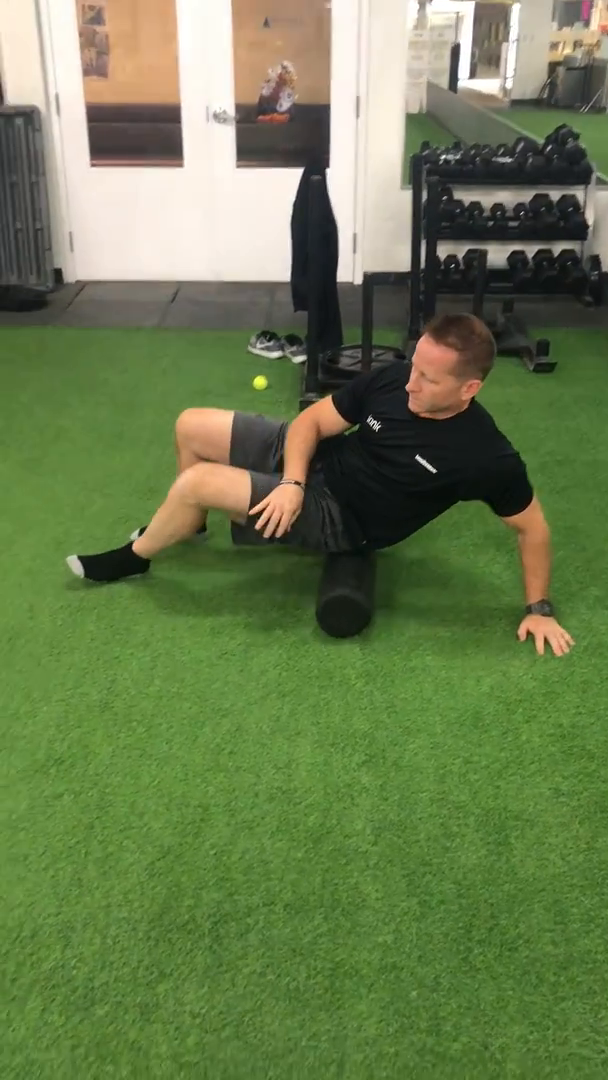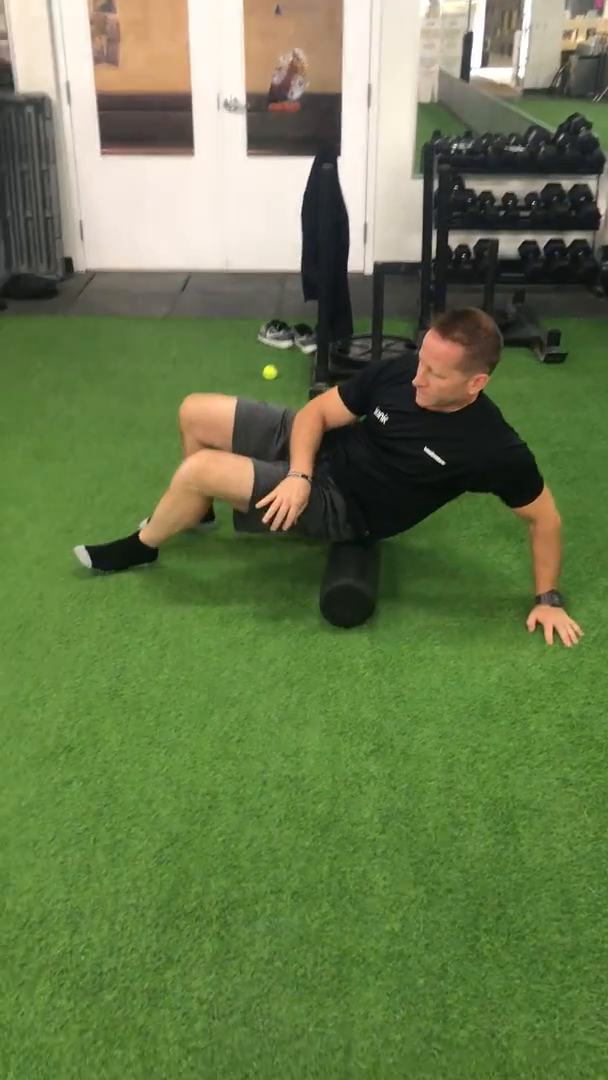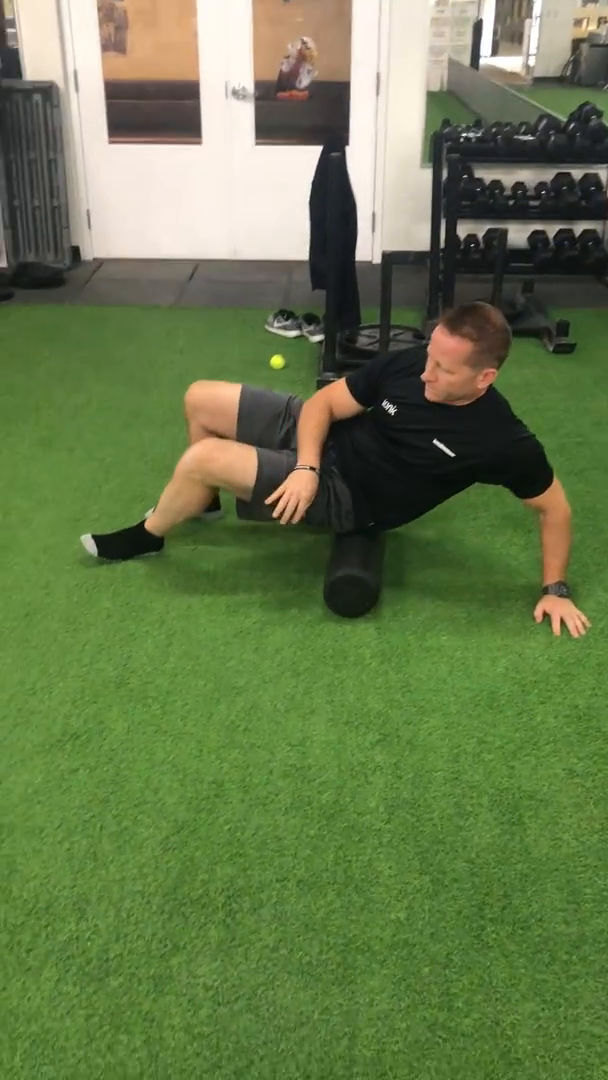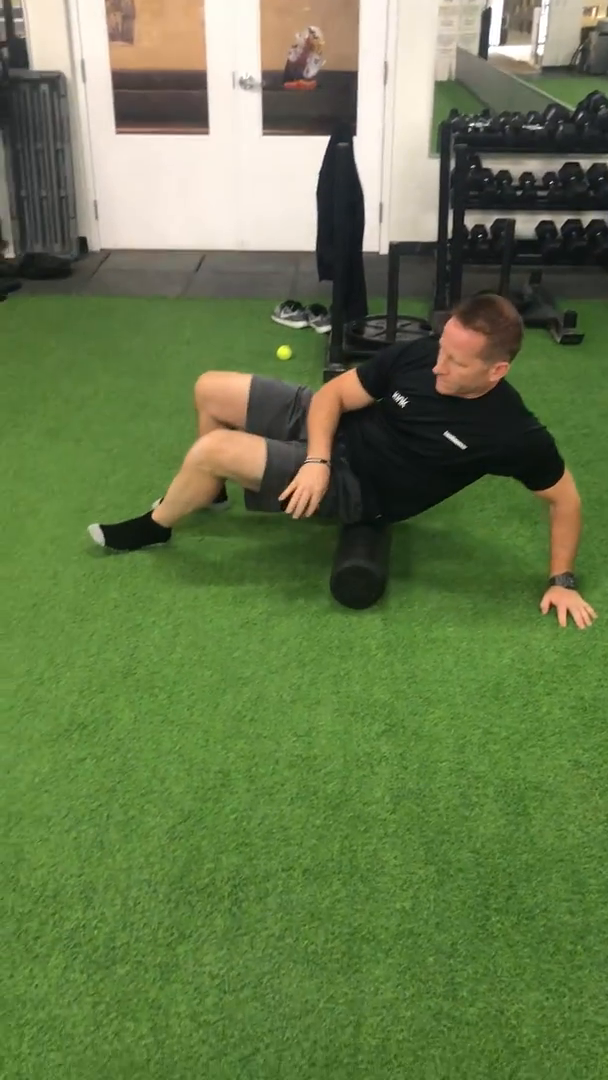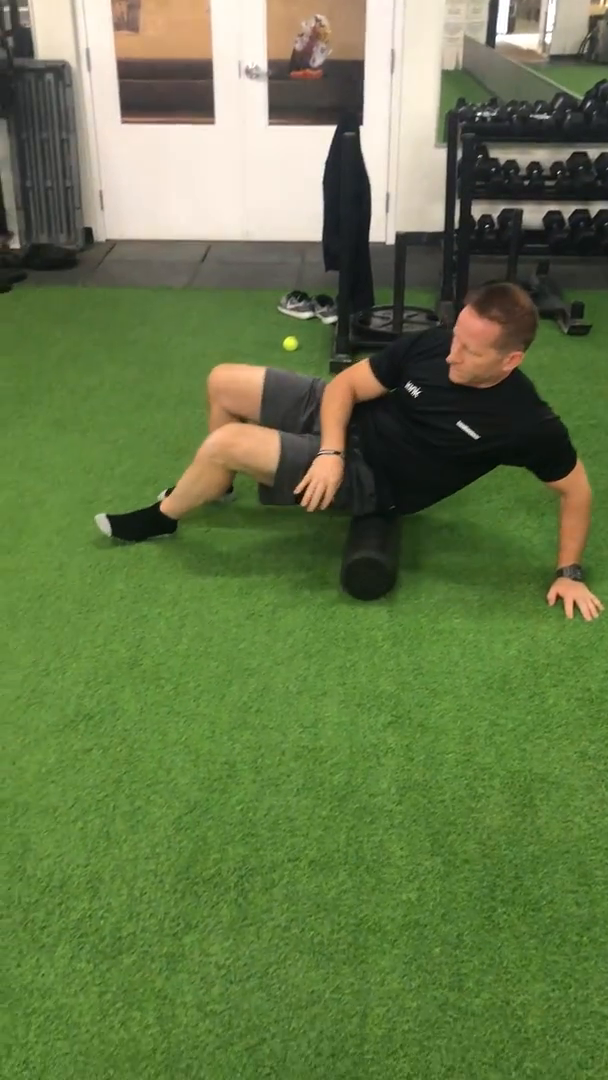
dt=0.1s
person 1, frame 1
left shoulder: (485, 457)
right shoulder: (393, 379)
left elbow: (532, 527)
right elbow: (312, 421)
left wrist: (538, 609)
right wrist: (292, 483)
left hip: (338, 514)
right hip: (318, 460)
left knee: (196, 483)
right knee: (191, 425)
left ankle: (133, 559)
right ankle: (188, 525)
person 1, frame 2
left shoulder: (493, 449)
right shoulder: (398, 373)
left elbow: (544, 516)
right elbow: (317, 412)
left wrist: (547, 597)
right wrist: (298, 475)
left hip: (340, 502)
right hip: (319, 448)
left knee: (197, 470)
right knee: (195, 412)
left ankle: (141, 547)
right ankle: (196, 512)
person 1, frame 3
left shoulder: (502, 441)
right shoulder: (406, 365)
left elbow: (554, 507)
right elbow: (323, 402)
left wrist: (555, 588)
right wrist: (306, 468)
left hip: (346, 492)
right hip: (326, 438)
left knee: (201, 460)
right knee: (201, 399)
left ankle: (146, 536)
right ankle: (202, 502)
person 1, frame 4
left shoulder: (513, 433)
right shoulder: (419, 355)
left elbow: (564, 498)
right elbow: (334, 394)
left wrist: (561, 580)
right wrist: (318, 460)
left hip: (357, 483)
right hip: (334, 427)
left knee: (210, 452)
right knee: (211, 389)
left ankle: (154, 527)
right ankle: (208, 493)
person 1, frame 5
left shoulder: (526, 423)
right shoulder: (431, 345)
left elbow: (575, 489)
right elbow: (347, 384)
left wrist: (569, 573)
right wrist: (330, 452)
left hip: (367, 475)
right hip: (346, 421)
left knee: (223, 445)
right knee: (224, 382)
left ankle: (161, 518)
right ankle: (217, 485)
